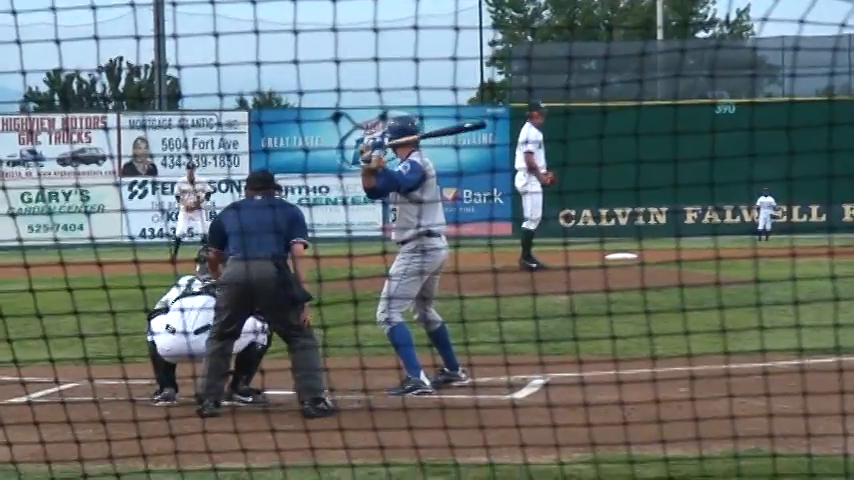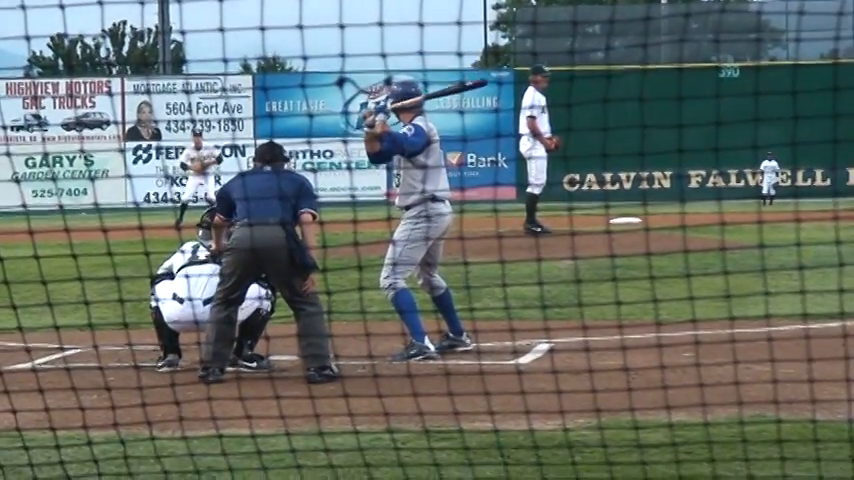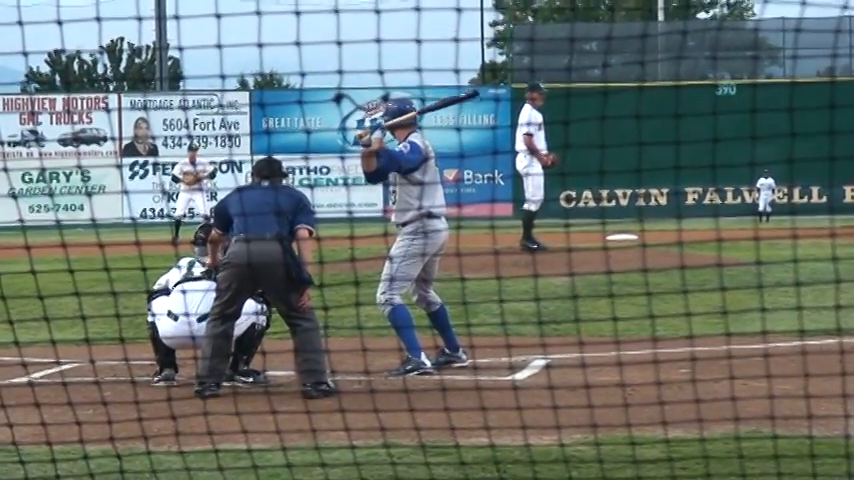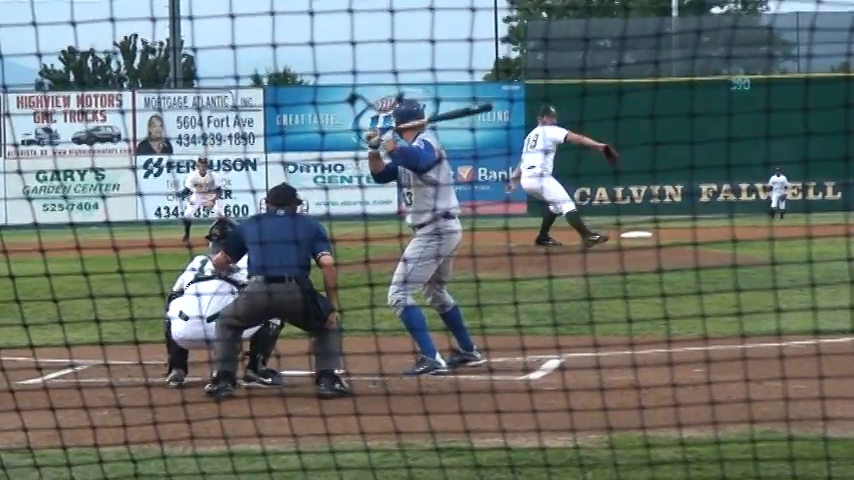
dt=1s
person 1, frame 1
left shoulder: (415, 164)
right shoulder: (408, 166)
left elbow: (394, 183)
right elbow: (373, 191)
left wrist: (378, 157)
right wrist: (368, 165)
left hip: (419, 249)
right hip: (431, 247)
left knee: (388, 313)
right knee: (425, 310)
left ankle: (416, 378)
right ankle: (454, 370)
person 1, frame 2
left shoulder: (420, 128)
right shoulder: (410, 131)
left elbow: (399, 145)
right elbow: (377, 155)
left wrist: (381, 122)
right wrist: (370, 129)
left hip: (423, 214)
right hip: (435, 212)
left knee: (391, 279)
right knee: (429, 275)
left ankle: (420, 344)
right ankle: (458, 336)
person 1, frame 3
left shoulder: (415, 144)
right shoulder: (407, 147)
left elbow: (393, 162)
right elbow: (373, 174)
left wrist: (377, 141)
right wrist: (367, 147)
left hip: (419, 230)
right hip: (431, 228)
left knee: (387, 294)
right knee: (423, 291)
left ankle: (417, 359)
right ankle: (454, 351)
person 1, frame 4
left shoulder: (425, 143)
right shoulder: (414, 148)
left elbow: (412, 158)
right elbow: (380, 175)
left wrist: (391, 145)
right wrist: (374, 149)
left hip: (434, 232)
right hip: (443, 230)
left knee: (399, 295)
right knee: (436, 292)
left ankle: (432, 359)
right ankle: (468, 350)
person 2, frame 1
left shoulder: (228, 213)
right shoulder: (289, 210)
left elbow: (214, 258)
right elbow: (298, 254)
left wrist: (219, 278)
right wrist: (301, 297)
left hip: (235, 275)
right hip: (274, 277)
left knee: (219, 339)
right knee: (302, 337)
left ankle: (208, 401)
right ankle: (313, 400)
person 2, frame 2
left shoulder: (236, 182)
right shoulder: (297, 181)
left elbow: (219, 222)
right elbow: (306, 221)
left wrist: (218, 245)
right wrist: (310, 265)
left hip: (241, 239)
right hip: (280, 239)
left knee: (224, 302)
right knee: (307, 302)
left ankle: (211, 367)
right ankle: (319, 367)
person 2, frame 3
left shoulder: (234, 197)
right shoulder: (295, 196)
left elbow: (215, 238)
right elbow: (303, 237)
left wrist: (213, 260)
right wrist: (305, 282)
left hip: (238, 254)
right hip: (277, 254)
left knee: (220, 317)
right knee: (303, 317)
left ankle: (208, 382)
right ankle: (315, 382)
person 2, frame 4
left shoulder: (249, 225)
right shoulder: (311, 225)
left elbow: (219, 263)
right elbow: (328, 264)
left wrist: (232, 270)
right wrist: (333, 307)
left hip: (257, 293)
right hip: (296, 294)
left knee: (226, 322)
right knee: (329, 324)
left ankle: (222, 381)
right ankle: (328, 380)
person 3, frame 1
left shoulder: (183, 282)
left elbow: (160, 309)
left hip: (168, 347)
left knee: (155, 321)
right knee: (261, 326)
left ankle: (166, 389)
right ankle: (239, 389)
person 3, frame 2
left shoulder: (186, 247)
left elbow: (159, 276)
left hip: (175, 317)
left knee: (158, 289)
right knee: (265, 293)
left ankle: (170, 355)
right ankle: (243, 355)
person 3, frame 3
left shoulder: (182, 264)
left elbow: (156, 291)
left hip: (171, 334)
left knee: (155, 302)
right knee: (260, 308)
left ankle: (166, 369)
right ankle: (238, 370)
person 3, frame 4
left shoulder: (197, 261)
right shoulder: (245, 261)
left elbow: (176, 293)
left hip: (184, 335)
left knee: (175, 301)
left ankle: (176, 370)
right ankle: (256, 369)
person 4, frame 1
left shoulder: (531, 130)
right shoulder: (531, 131)
right elbow: (529, 159)
left wrist: (543, 174)
right wrist: (541, 177)
left hip: (531, 178)
right hip: (530, 178)
left knee: (532, 218)
right knee: (532, 218)
left ankle: (527, 256)
right ankle: (525, 258)
person 4, frame 2
left shoulder: (538, 95)
right shoulder: (532, 95)
right elbow: (531, 124)
left wrist: (548, 138)
right wrist: (545, 142)
left hip: (537, 143)
right hip: (534, 143)
left knee: (538, 183)
right knee: (536, 183)
left ankle: (531, 221)
right ankle: (529, 222)
person 4, frame 3
left shoulder: (533, 112)
right shoulder: (530, 112)
right elbow: (528, 141)
left wrist: (544, 155)
right wrist: (541, 158)
left hip: (531, 160)
right hip: (531, 160)
left knee: (534, 199)
right knee: (534, 199)
left ankle: (527, 238)
right ankle: (527, 239)
person 4, frame 4
left shoulder: (531, 136)
right shoulder: (550, 131)
left elbow: (522, 163)
right elbow: (575, 138)
left wrist: (513, 179)
right wrist: (599, 145)
left hip: (526, 179)
right hip: (539, 177)
left knee: (557, 203)
right knee: (566, 204)
left ankle: (543, 237)
right ankle: (586, 235)
